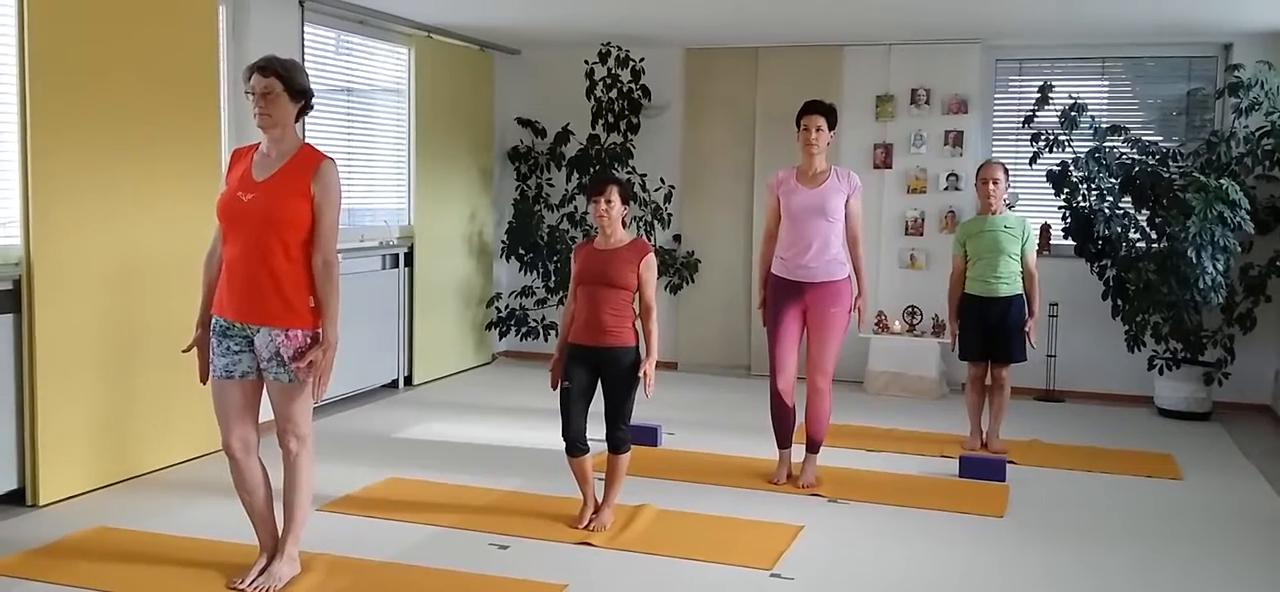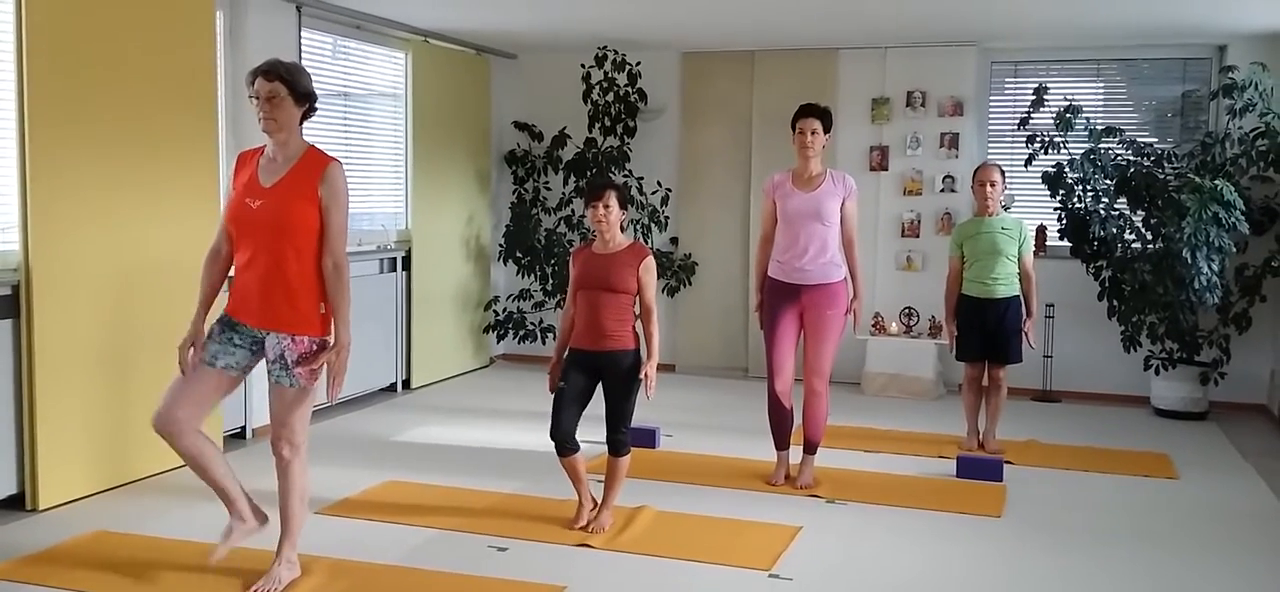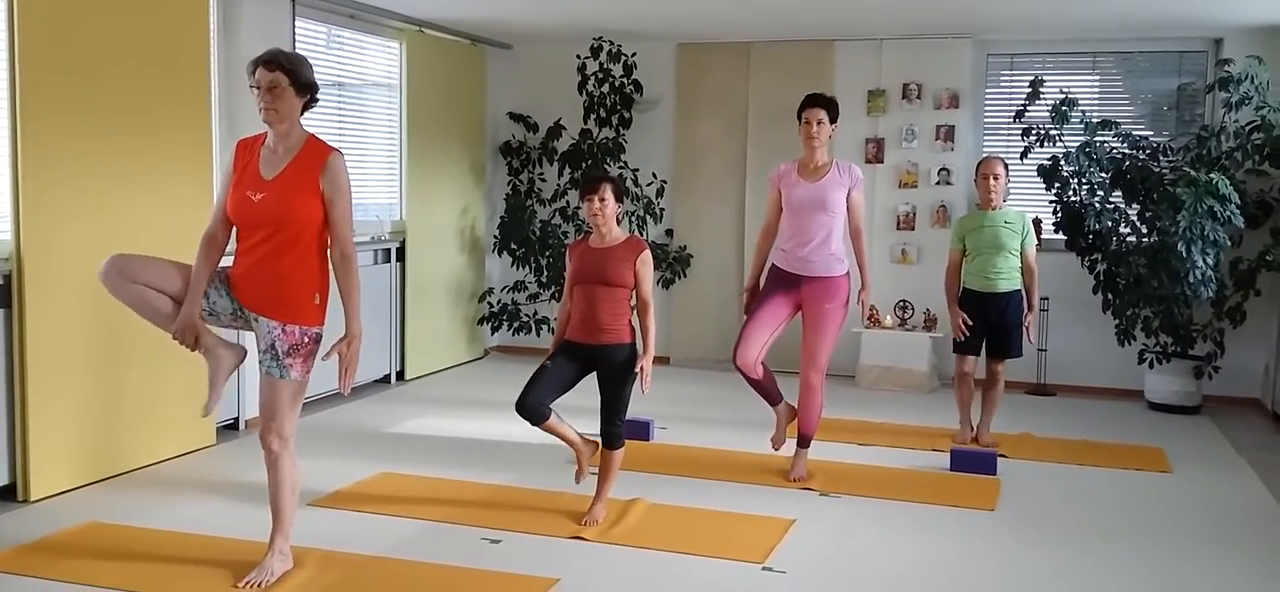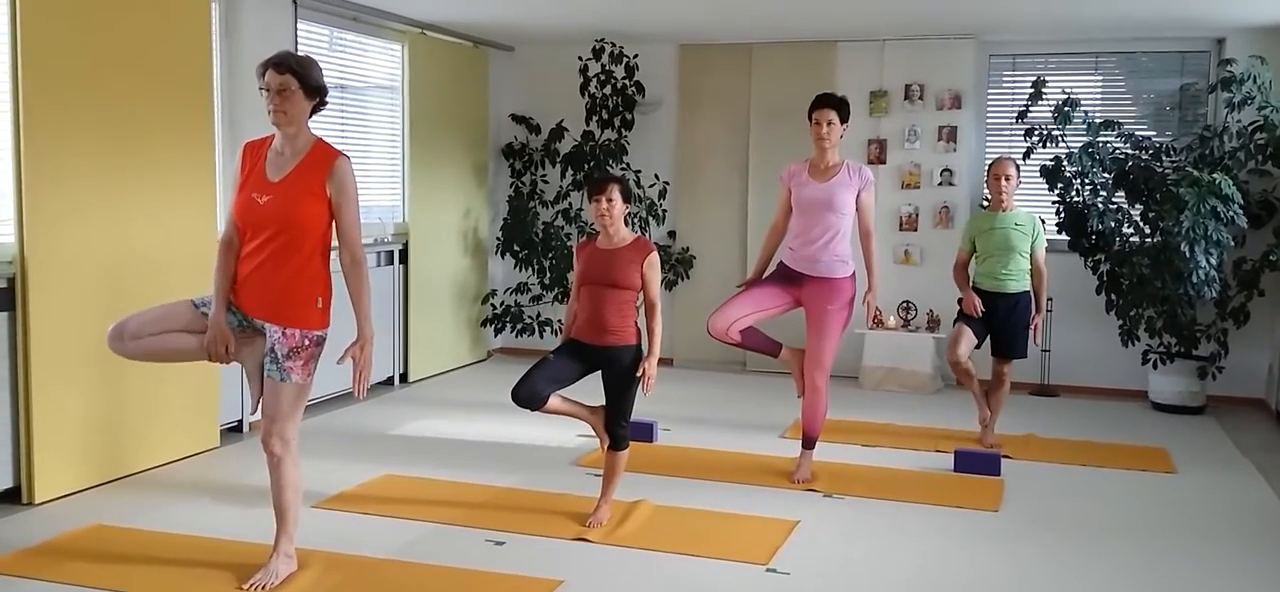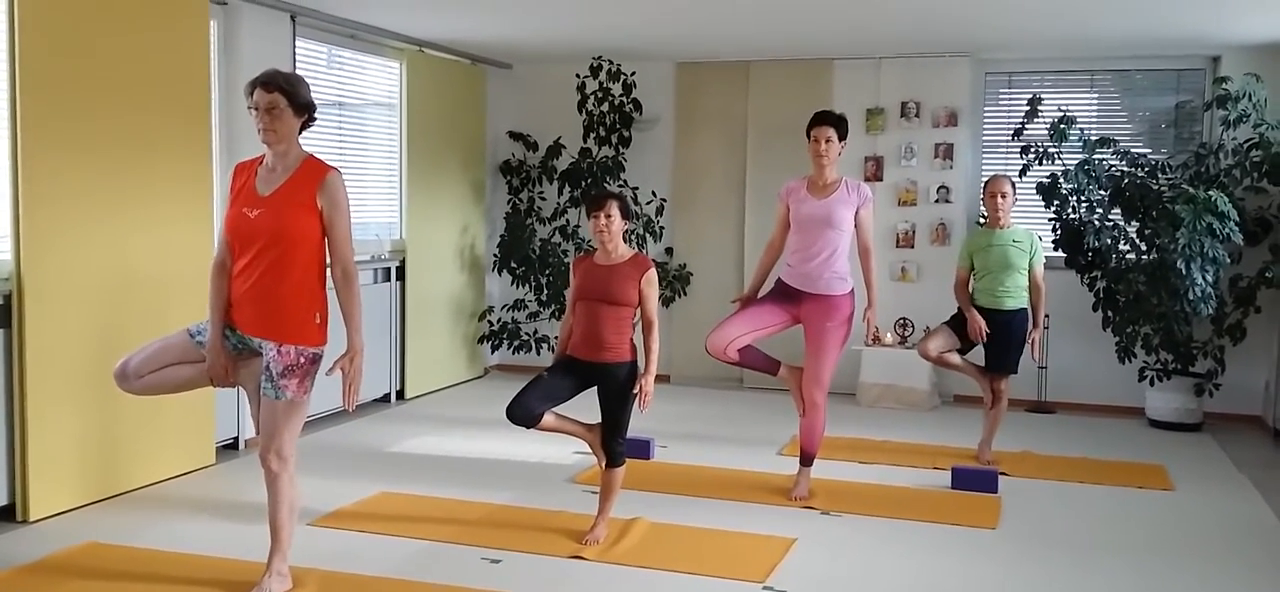
dt=1s
person 1, frame 1
left shoulder: (318, 169)
right shoulder: (237, 161)
left elbow: (325, 258)
right elbow: (219, 247)
left wrist: (329, 337)
right wrist: (202, 322)
left hip: (288, 326)
right hip: (231, 324)
left knee: (293, 440)
right knee: (235, 443)
right ankle: (267, 547)
person 1, frame 2
left shoulder: (325, 172)
right shoulder: (243, 164)
left elbow: (334, 259)
right elbow: (221, 250)
left wrist: (342, 338)
right wrist: (197, 322)
left hip: (298, 327)
right hip: (242, 319)
left knee: (287, 444)
right knee: (171, 420)
right ankle: (243, 513)
person 1, frame 3
left shoulder: (326, 162)
right shoulder: (242, 152)
left elbow: (343, 250)
right elbow: (217, 232)
left wrist: (353, 329)
right wrist: (190, 305)
left hip: (292, 312)
right hip: (238, 294)
left knee: (276, 435)
right knee: (117, 271)
right ankle: (216, 352)
person 1, frame 4
left shoulder: (333, 166)
right shoulder: (250, 154)
left elbow: (353, 254)
right elbow: (230, 239)
left wrist: (366, 333)
right wrist: (217, 315)
left hip: (296, 317)
right hip: (242, 304)
left knee: (277, 438)
right knee: (123, 337)
right ankle: (244, 351)
person 1, frame 5
left shoulder: (323, 181)
right shoulder: (241, 174)
left elbow: (344, 269)
right elbow: (223, 261)
left wrist: (355, 346)
right wrist: (214, 337)
left hip: (292, 335)
right hip: (237, 326)
left knee: (275, 456)
right knee: (129, 374)
right ankle: (243, 371)
person 2, frame 1
left shoulder: (846, 181)
right shoulder: (780, 181)
left elbow: (854, 238)
right elbow: (769, 237)
left wrist: (862, 289)
right wrist: (761, 287)
left hip: (831, 286)
right hip: (785, 285)
left knee: (820, 379)
right knee: (781, 377)
left ankle: (810, 461)
right ankle: (783, 458)
person 2, frame 2
left shoulder: (842, 184)
right shoulder: (776, 184)
left elbow: (849, 241)
right elbow: (766, 240)
left wrist: (857, 292)
right wrist: (758, 291)
left hip: (827, 290)
right hip: (782, 288)
left knee: (816, 381)
right knee: (779, 381)
left ankle: (808, 462)
right ankle: (781, 459)
person 2, frame 3
left shoulder: (849, 175)
right shoulder: (782, 174)
left elbow: (857, 231)
right elbow: (769, 229)
left wrist: (866, 284)
right wrist: (753, 279)
left hip: (829, 282)
right hip: (784, 277)
left knee: (813, 374)
right knee: (744, 357)
left ankle: (801, 455)
right ankle: (782, 409)
person 2, frame 4
left shoulder: (859, 176)
right shoulder: (793, 173)
left elbow: (867, 233)
right elbow: (778, 227)
left wrist: (873, 285)
right wrist: (756, 274)
left hip: (834, 282)
right hip: (789, 274)
left knee: (817, 376)
right knee: (720, 324)
left ankle: (806, 456)
right ankle: (789, 355)
person 2, frame 5
left shoulder: (857, 193)
right shoulder: (791, 191)
left elbow: (866, 249)
right elbow: (775, 244)
left wrist: (872, 303)
right wrist: (752, 290)
left hip: (833, 299)
right hip: (788, 291)
left knee: (815, 393)
right knee: (718, 343)
left ankle: (804, 473)
right ankle: (788, 373)
person 3, frame 1
left shoulder: (641, 253)
right shoulder: (581, 252)
left elbow: (648, 309)
right elbow: (571, 305)
left wrist: (651, 357)
right wrist: (559, 352)
left hip: (621, 352)
right hip: (580, 352)
left knee: (617, 432)
right knee: (572, 432)
left ankle: (608, 505)
right ankle: (588, 500)
person 3, frame 2
left shoulder: (640, 256)
right shoulder: (579, 256)
left elbow: (649, 311)
right elbow: (570, 309)
left wrist: (652, 359)
right wrist: (557, 356)
left hip: (622, 356)
right hip: (581, 355)
left knee: (617, 434)
right knee: (561, 432)
left ankle: (607, 508)
right ankle: (585, 500)
person 3, frame 3
left shoulder: (637, 250)
right shoulder: (575, 250)
left elbow: (646, 305)
right elbow: (566, 302)
left wrist: (648, 354)
right wrist: (554, 349)
left hip: (617, 349)
right hip: (576, 346)
left knee: (612, 426)
right knee: (528, 404)
left ankle: (600, 502)
right ankle: (581, 445)
person 3, frame 4
left shoulder: (644, 251)
right shoulder: (583, 250)
left elbow: (653, 307)
right elbow: (574, 302)
left wrist: (653, 356)
right wrist: (561, 346)
left hip: (623, 349)
right hip: (581, 345)
left knee: (618, 427)
right knee: (525, 393)
left ankle: (605, 503)
right ankle: (593, 415)
person 3, frame 5
left shoulder: (642, 268)
right shoulder: (580, 265)
left elbow: (651, 324)
right elbow: (570, 317)
left wrist: (650, 373)
right wrist: (556, 362)
left hip: (619, 366)
right hip: (577, 361)
left knee: (614, 444)
right knee: (520, 411)
left ankle: (602, 521)
right ankle: (589, 433)
person 4, frame 1
left shoulder: (1021, 226)
right shoulder: (966, 228)
left elbow: (1030, 273)
right elbow: (957, 275)
left wrist: (1033, 314)
right wrist: (952, 316)
left hip: (1010, 303)
right hip: (974, 303)
left knee: (1001, 373)
right knee: (976, 372)
left ankle: (994, 434)
right ankle: (975, 432)
person 4, frame 2
left shoulder: (1018, 228)
right shoulder: (962, 230)
left elbow: (1027, 274)
right elbow: (954, 277)
left wrist: (1030, 315)
right wrist: (949, 317)
left hip: (1006, 305)
right hip: (971, 304)
left knee: (998, 374)
right knee: (972, 373)
left ankle: (990, 434)
right ankle: (972, 432)
person 4, frame 3
left shoulder: (1021, 221)
right shoulder: (964, 223)
left elbow: (1029, 268)
right elbow: (953, 269)
left wrist: (1031, 309)
right wrist: (953, 308)
left hip: (1008, 300)
right hip: (972, 298)
left knee: (996, 369)
right knee: (964, 368)
left ankle: (984, 427)
right ankle: (965, 424)
person 4, frame 4
left shoulder: (1031, 222)
right shoulder: (976, 222)
left elbow: (1039, 270)
right elbow: (960, 265)
left wrist: (1040, 310)
right wrist: (966, 292)
left hip: (1016, 300)
right hip: (981, 297)
left knee: (1003, 369)
right knee: (956, 355)
left ankle: (989, 428)
right ankle: (981, 399)
person 4, frame 5
left shoulder: (1029, 239)
right shoulder: (973, 239)
left elbow: (1037, 286)
right elbow: (961, 284)
left wrist: (1037, 326)
right wrist: (970, 312)
left hip: (1013, 316)
right hip: (977, 312)
left knee: (1000, 386)
right knee: (928, 348)
left ankle: (985, 445)
right ankle: (978, 374)
